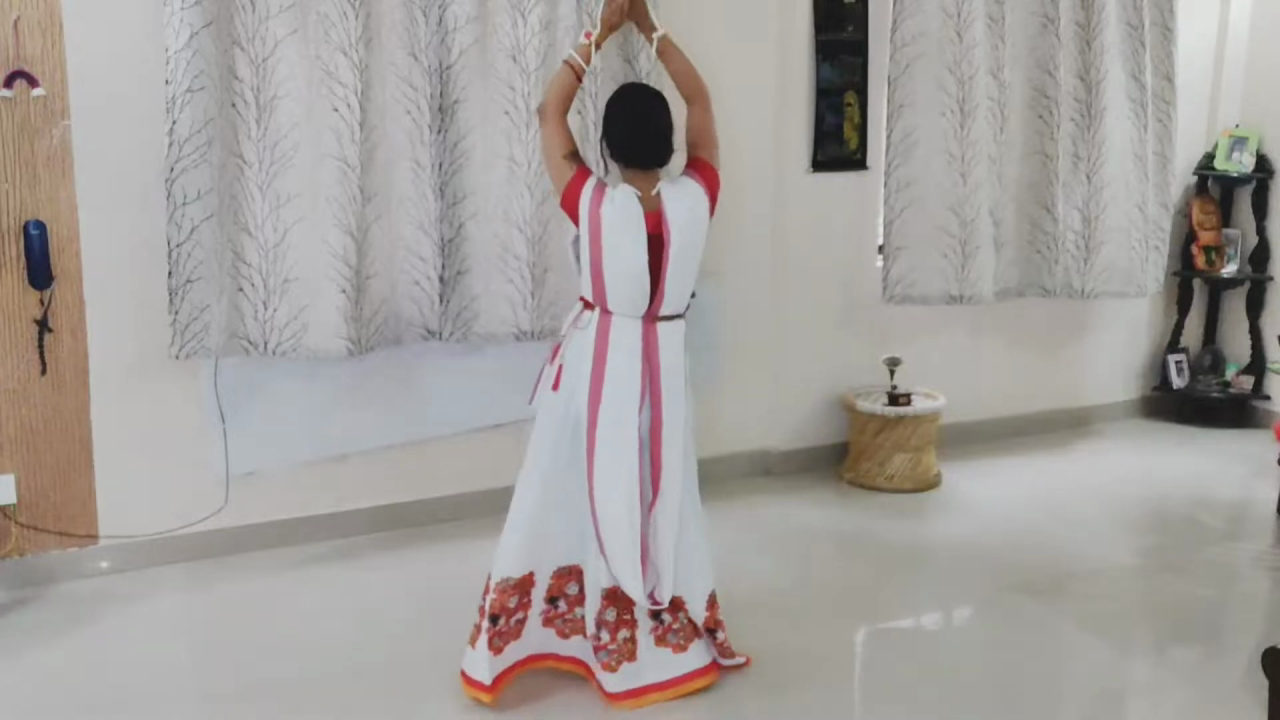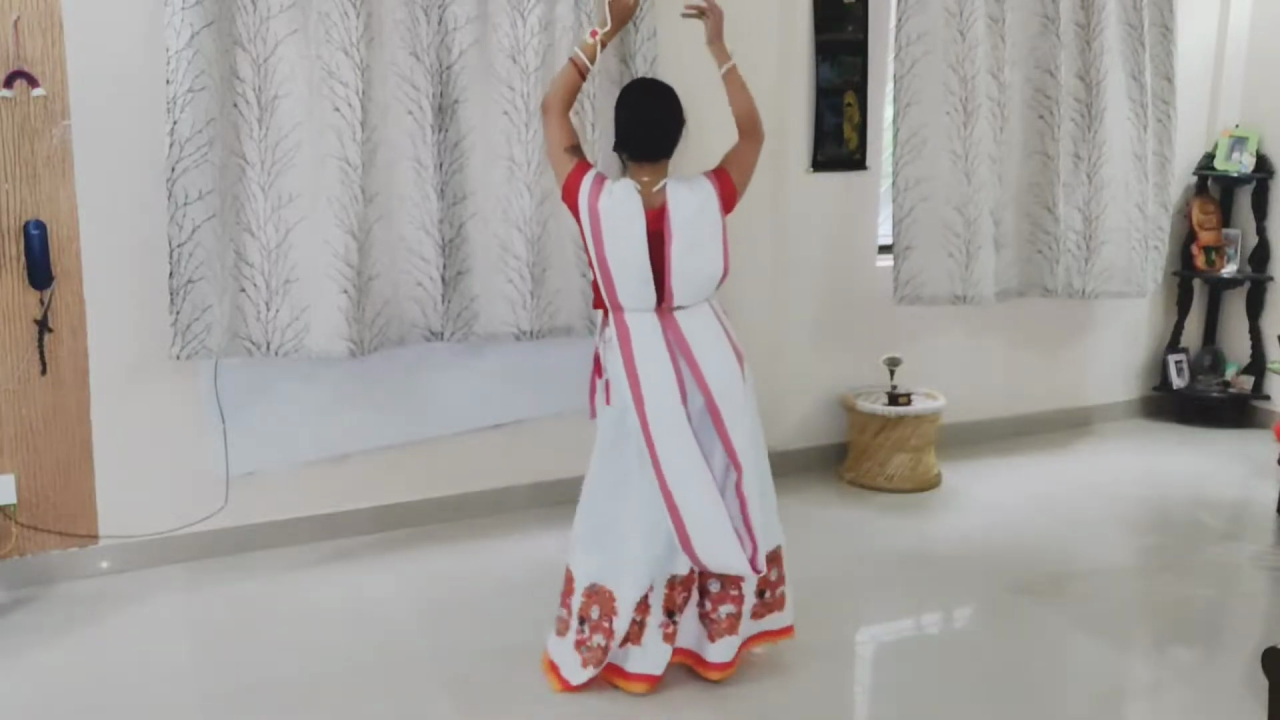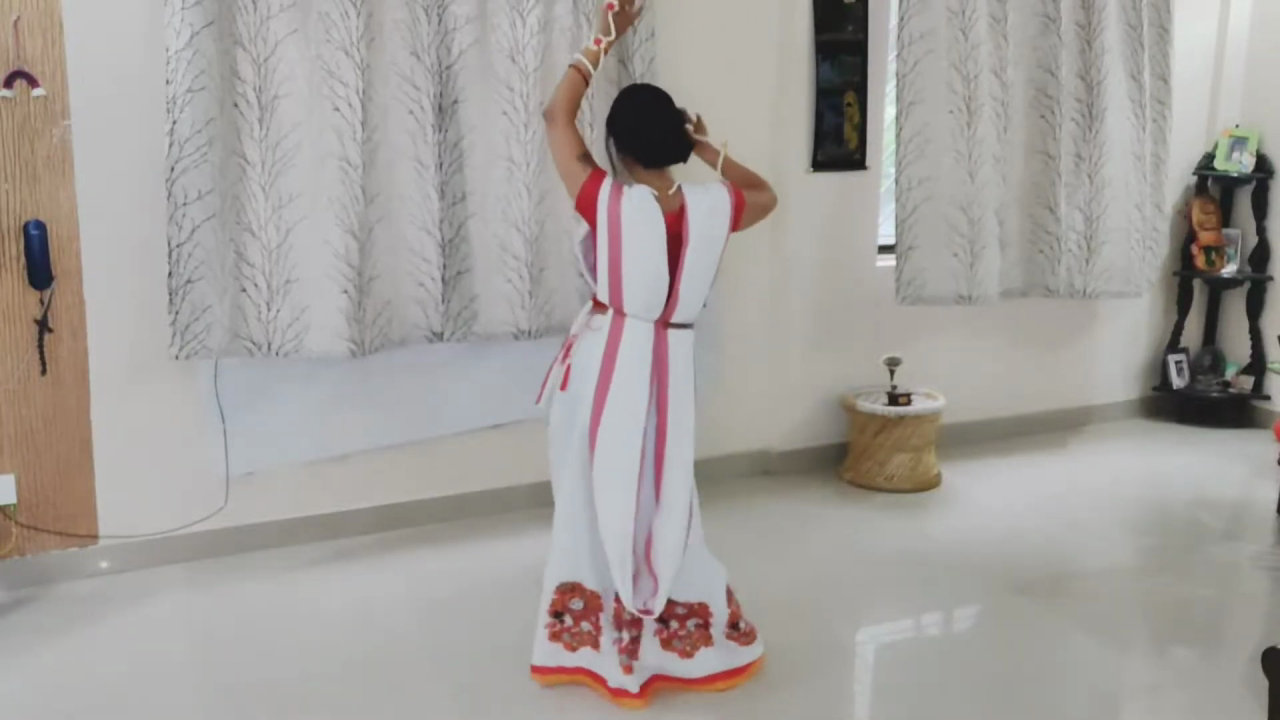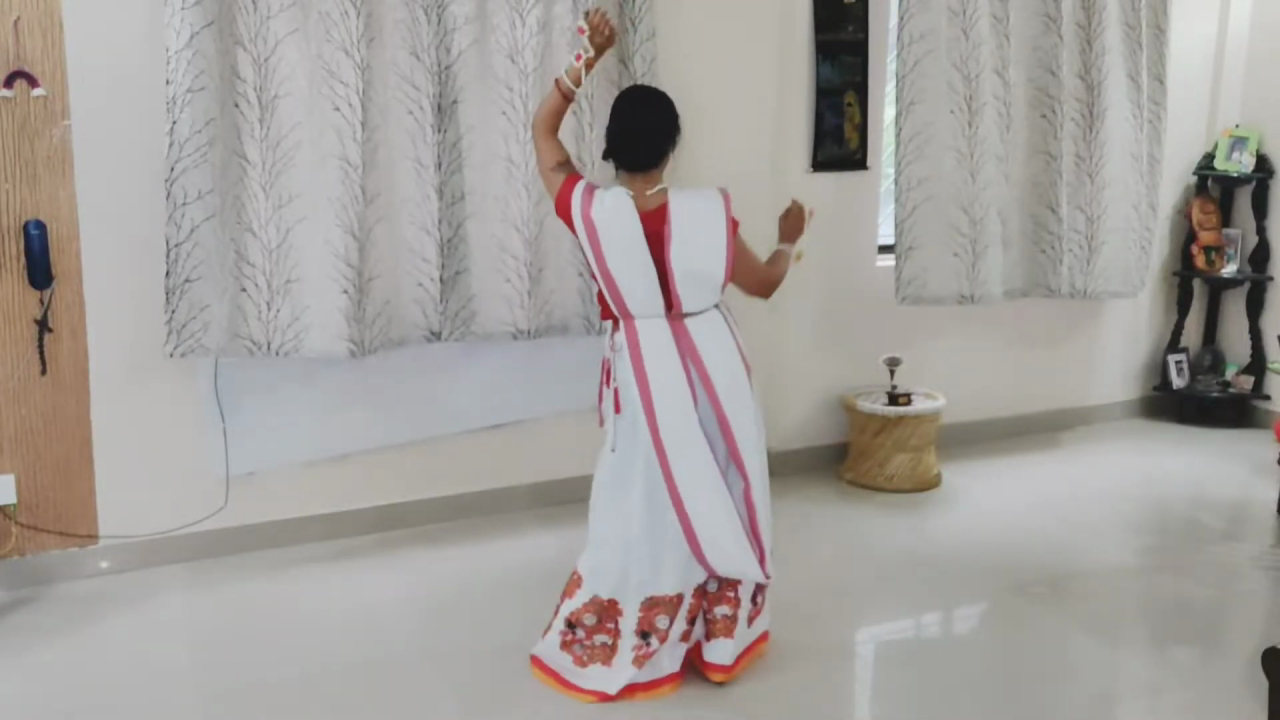
dt=0.7s
person 1, frame 1
left shoulder: (592, 202)
right shoulder: (695, 199)
left elbow: (550, 112)
right elbow: (700, 102)
left hip: (593, 366)
right hip: (659, 366)
left knee: (564, 506)
right knee: (657, 505)
left ankle: (507, 653)
right ankle: (676, 645)
person 1, frame 2
left shoulder: (593, 197)
right shoulder: (705, 197)
left elbow: (552, 109)
right elbow: (753, 136)
left hip: (636, 366)
right hip: (705, 361)
left knee: (628, 513)
right knee: (724, 496)
left ankle: (625, 651)
right ankle: (717, 641)
person 1, frame 3
left shoulder: (608, 202)
right shoulder: (712, 206)
left elbow: (557, 115)
right elbow: (767, 196)
right wrist: (711, 153)
left hip: (602, 366)
right hip: (668, 371)
left knee: (596, 509)
right knee: (660, 509)
left ankle: (612, 654)
right ankle: (697, 645)
person 1, frame 4
left shoulder: (588, 209)
right shoulder: (706, 211)
left elbow: (542, 129)
right elbow: (764, 284)
left wrist: (590, 58)
right wrist: (788, 239)
left hip: (645, 375)
right hip: (713, 369)
left knee: (638, 516)
right knee: (719, 503)
left ankle: (606, 654)
right ankle: (720, 643)
